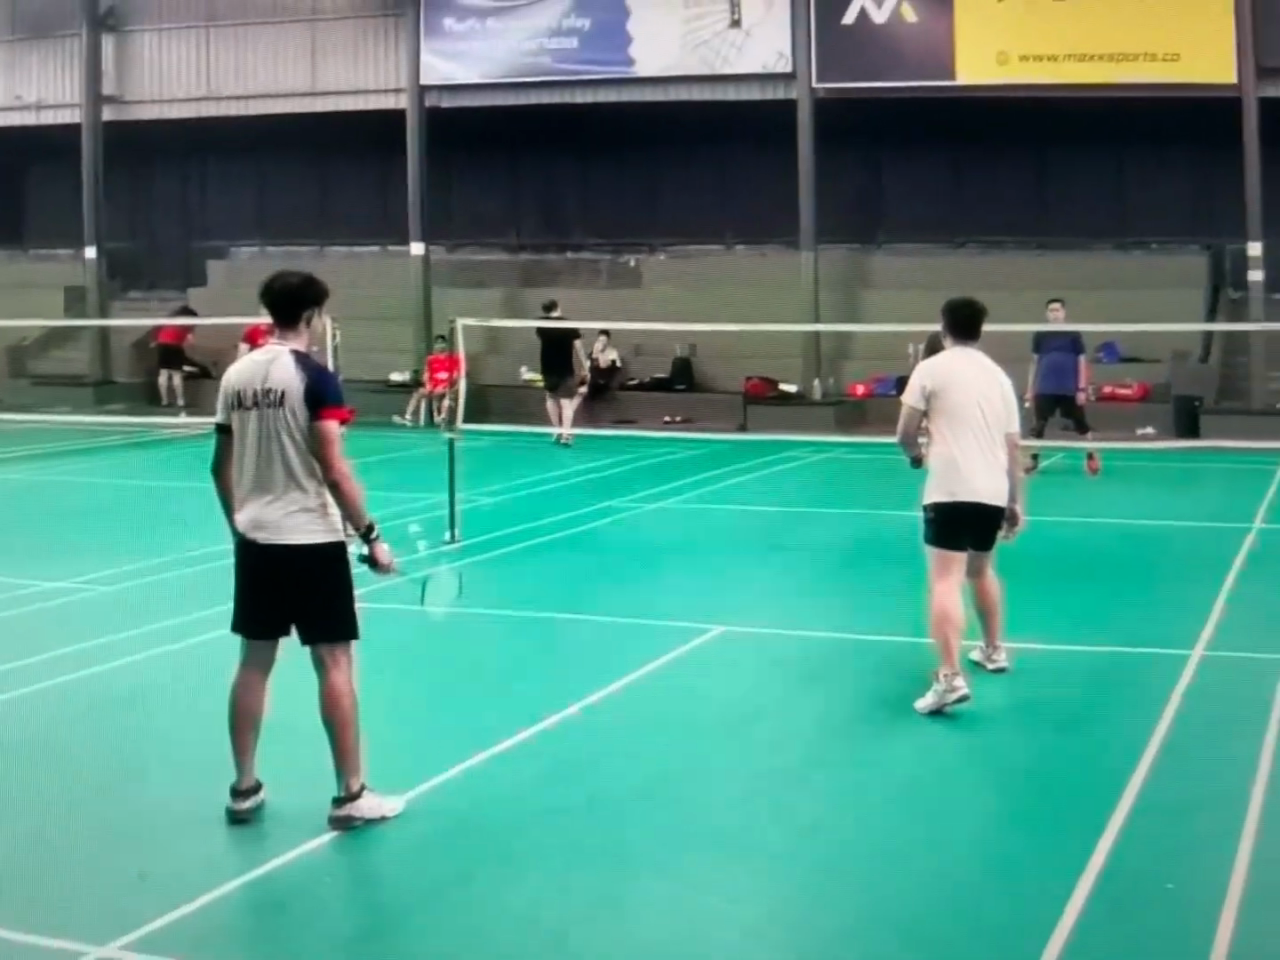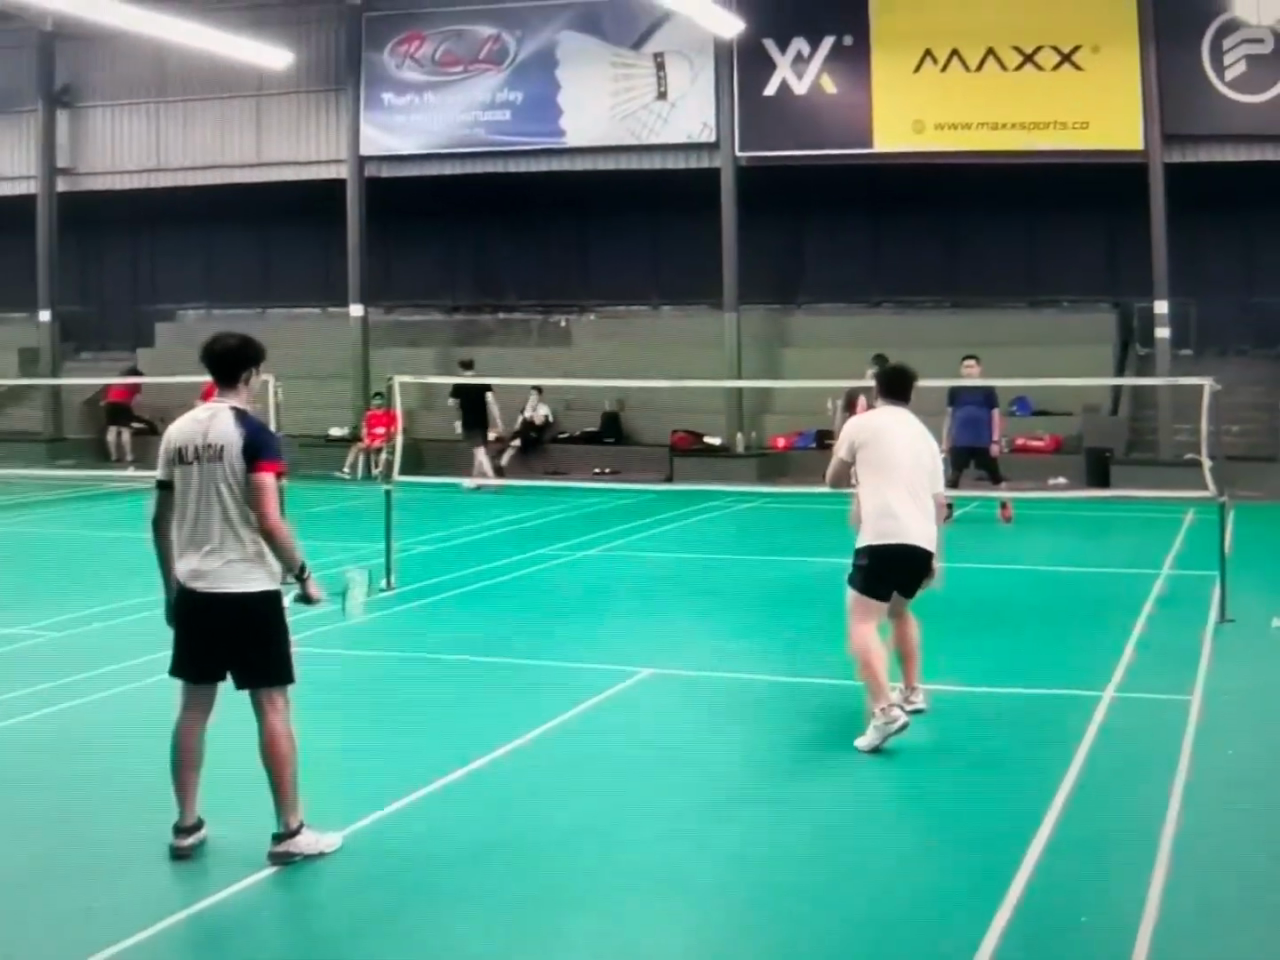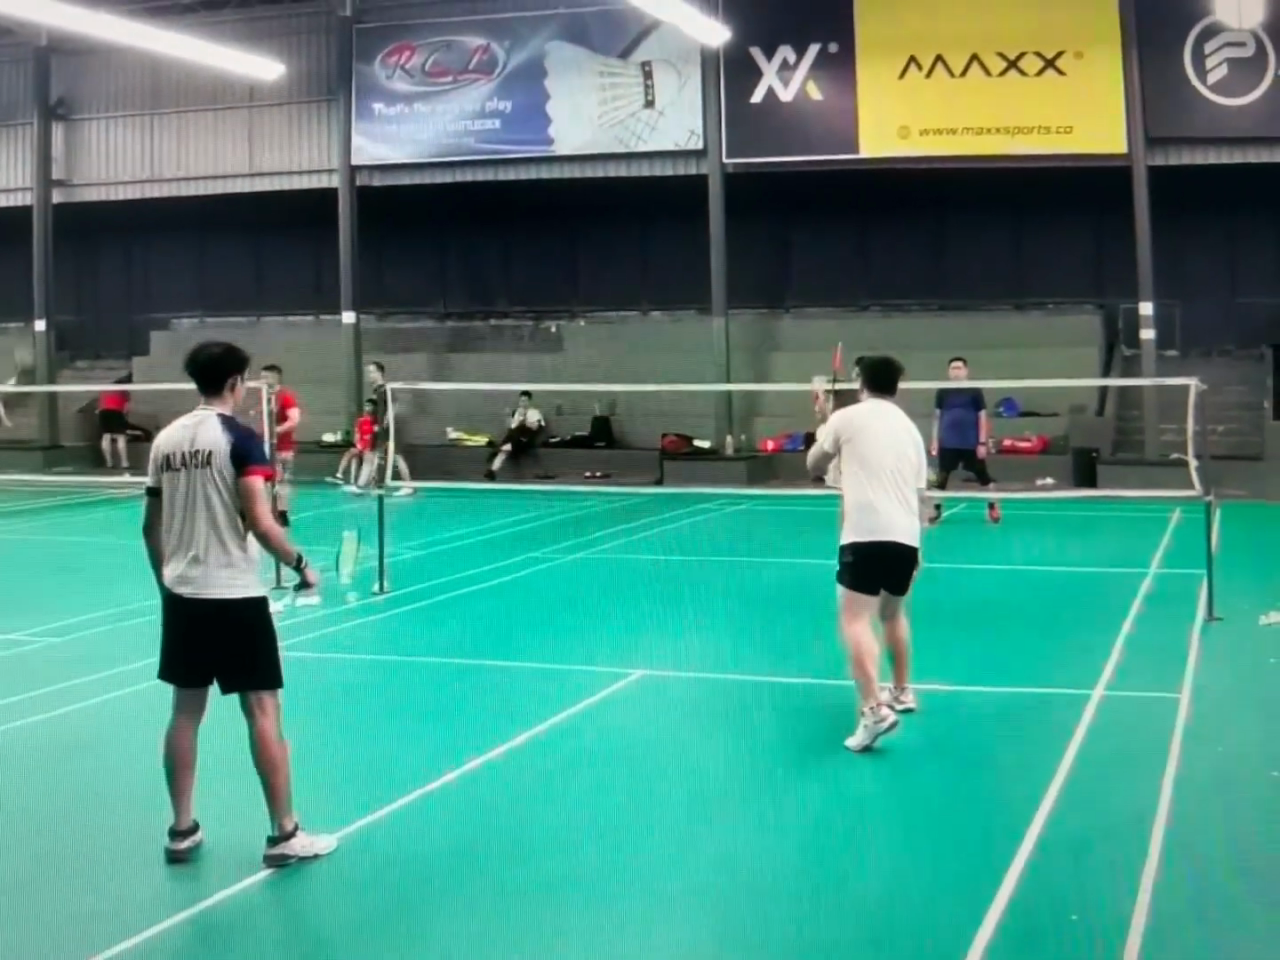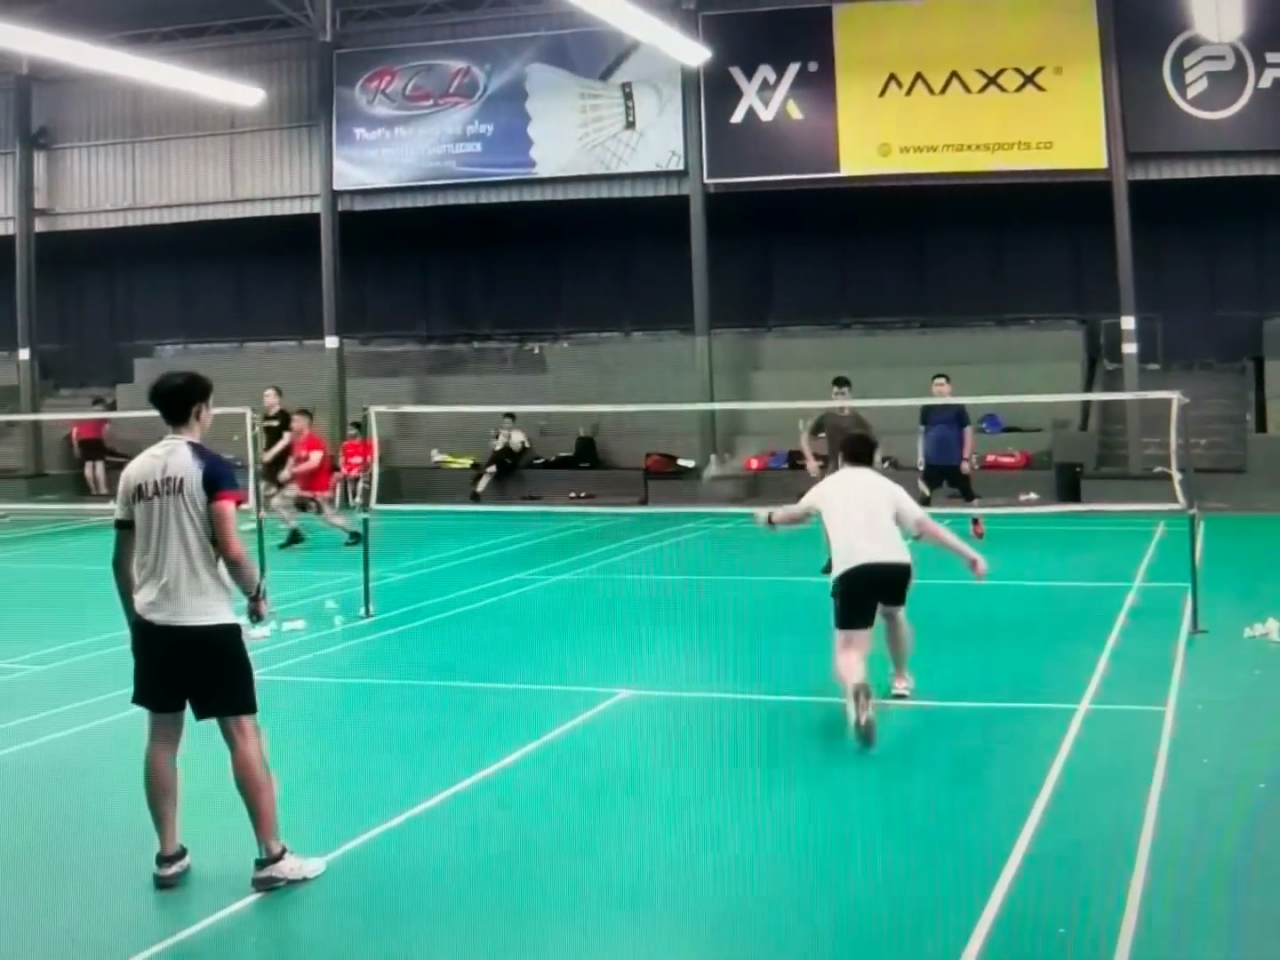
dt=1s
person 1, frame 1
left shoulder: (236, 374)
right shoulder: (314, 376)
left elbow: (221, 465)
right elbow: (335, 473)
right wrist: (371, 537)
left hip: (256, 539)
right hip: (311, 540)
left knee: (254, 662)
right knee: (334, 665)
left ankle: (244, 788)
right ankle: (351, 795)
person 1, frame 2
left shoulder: (177, 432)
right shoulder: (252, 432)
left elbow: (160, 521)
right elbow: (269, 523)
left wrist: (171, 586)
right wrist: (304, 577)
left hip: (194, 590)
right hip: (249, 590)
left knee: (194, 706)
right knee: (273, 709)
left ankle: (186, 826)
right ankle: (290, 832)
person 1, frame 3
left shoulder: (165, 439)
right shoulder: (239, 438)
left elbow: (151, 528)
right elbow: (261, 524)
right wrist: (301, 565)
left hip: (182, 595)
right hip: (235, 596)
left knee: (185, 711)
right knee: (262, 712)
left ankle: (182, 830)
right ankle: (284, 835)
person 1, frame 4
left shoulder: (133, 471)
right shoulder: (210, 466)
left elbow: (121, 560)
right elbow: (231, 551)
left wrist: (135, 618)
right wrist: (256, 594)
left hip: (154, 623)
right hip: (208, 623)
left knee: (162, 736)
right knee: (244, 735)
left ankle: (169, 855)
right ankle: (272, 857)
person 2, frame 1
left shoulder: (931, 368)
right shoulder: (998, 375)
left elbow: (904, 434)
right elbow: (1012, 445)
left wrist: (916, 456)
right wrist: (1015, 501)
left hip: (950, 492)
right hip: (993, 493)
left knee: (945, 582)
right knee: (981, 570)
left ankle: (950, 678)
right ankle: (994, 650)
person 2, frame 2
left shoulder: (861, 424)
right shoulder: (924, 434)
left elbow: (834, 481)
right elbow: (938, 501)
right wrist: (932, 556)
left hip: (882, 538)
right hip: (922, 541)
left knee: (861, 623)
right knee: (900, 611)
left ankle: (885, 711)
right ankle: (912, 692)
person 2, frame 3
left shoulder: (847, 417)
right shoulder: (910, 427)
left elbow: (814, 466)
left wrist: (825, 438)
right wrist: (914, 548)
left hip: (866, 535)
right hip: (906, 538)
left knee: (854, 621)
right knee: (892, 613)
left ankle: (875, 710)
right ankle: (902, 692)
person 2, frame 4
left shoulder: (828, 485)
right shoulder: (888, 486)
left elbow: (794, 514)
right elbow: (925, 526)
left wrist: (769, 517)
right wrist: (971, 554)
left hip: (853, 569)
right hip: (895, 564)
left knee: (848, 654)
right knee: (893, 613)
left ankle: (856, 687)
right ankle: (901, 679)
